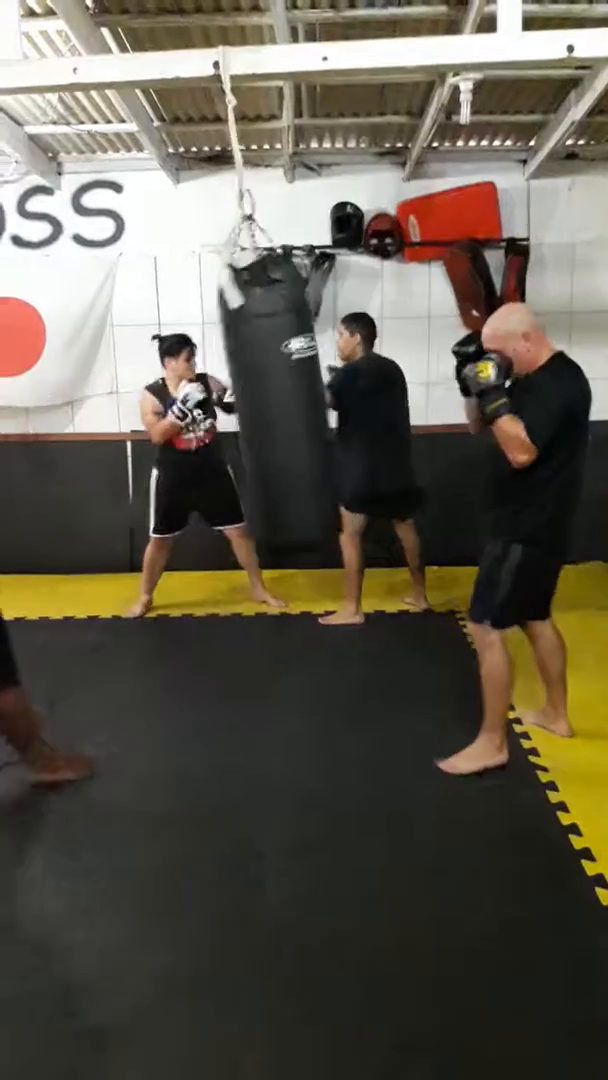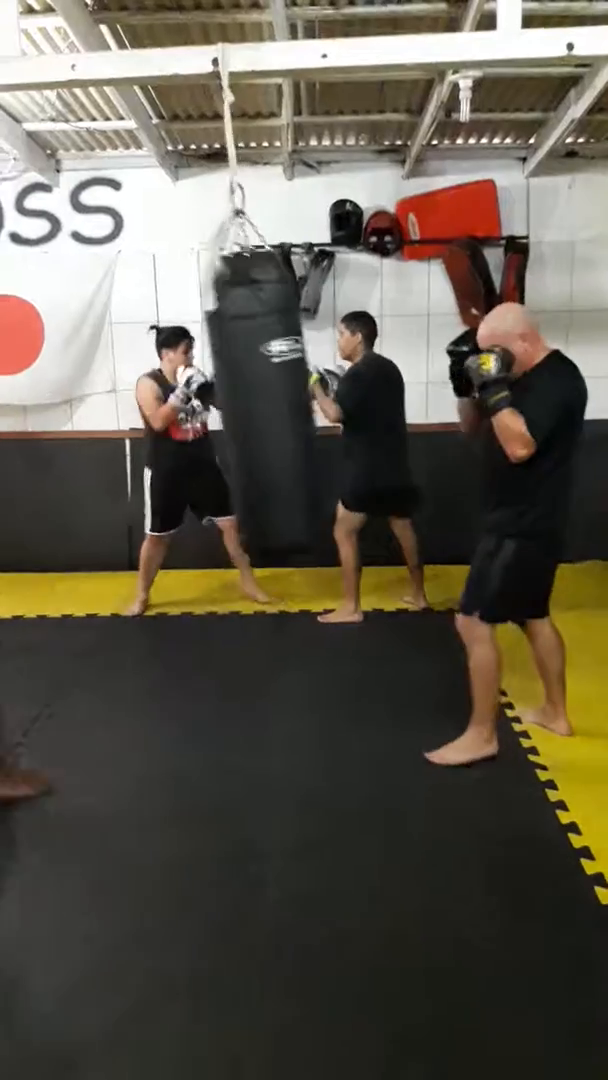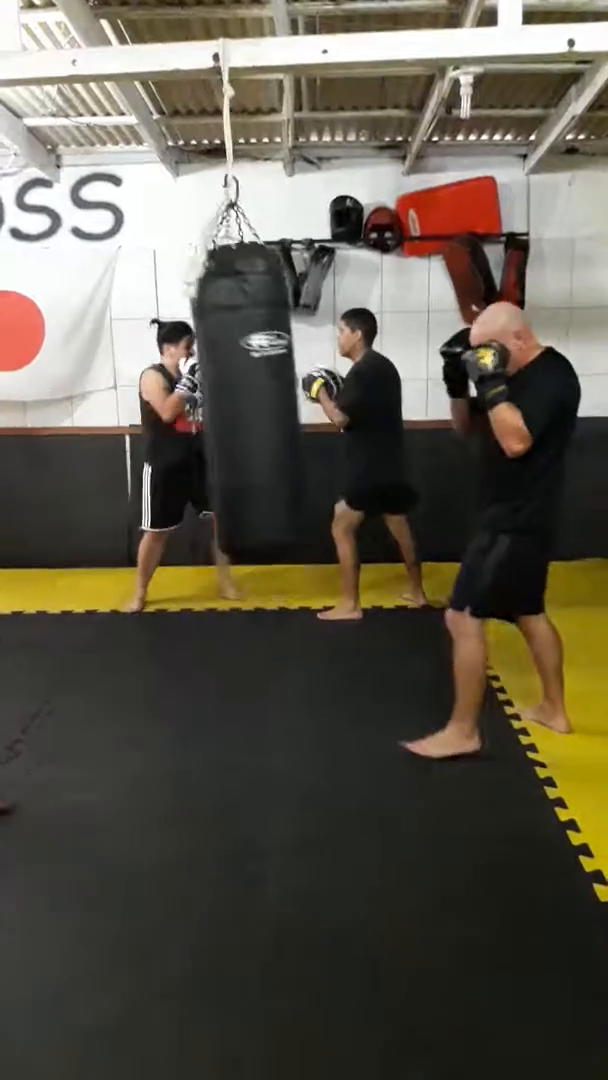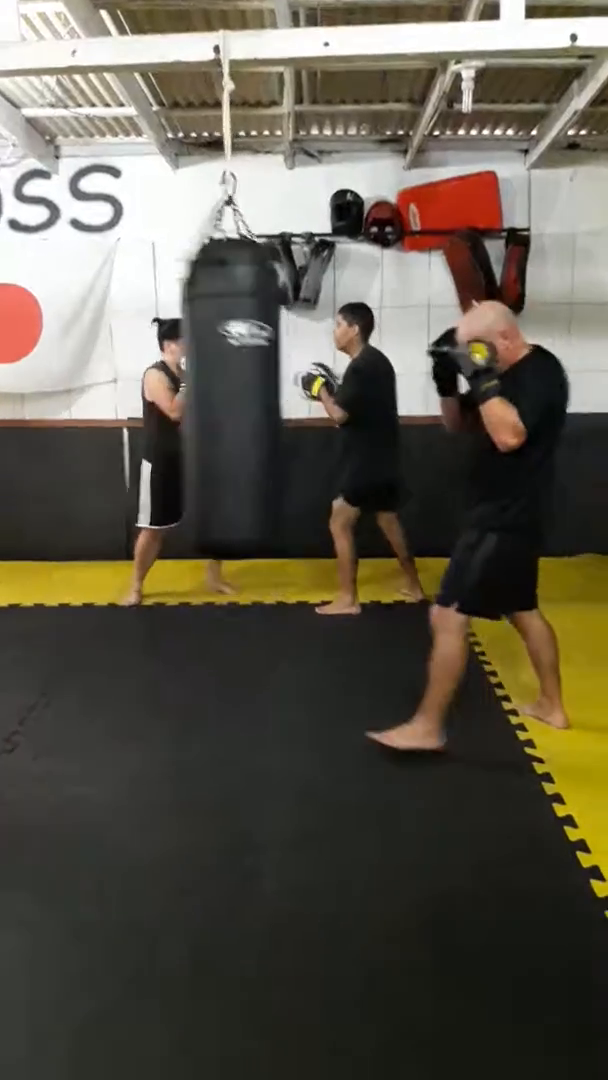
dt=0.1s
person 1, frame 1
left shoulder: (561, 382)
right shoulder: (531, 378)
left elbow: (521, 452)
right elbow: (483, 429)
left wrist: (493, 393)
right wrist: (473, 384)
left hip: (527, 530)
right hip: (536, 526)
left knee: (484, 630)
right knee: (535, 618)
left ankle: (491, 742)
right ankle: (555, 714)
person 1, frame 2
left shoulder: (557, 380)
right shoulder: (527, 376)
left elbow: (519, 446)
right elbow: (474, 427)
left wrist: (493, 387)
right wrist: (466, 383)
left hip: (521, 526)
right hip: (529, 523)
left knee: (474, 623)
right knee: (533, 616)
left ankle: (481, 734)
right ankle: (555, 713)
person 1, frame 3
left shoulder: (552, 375)
right shoulder: (519, 373)
left elbow: (516, 442)
right elbow: (468, 427)
left wrist: (493, 381)
right wrist: (458, 380)
left hip: (516, 523)
right hip: (524, 519)
left knee: (463, 621)
right knee: (530, 615)
left ankle: (462, 730)
right ankle: (554, 710)
person 1, frame 4
left shoulder: (541, 373)
right shoulder: (506, 372)
left elbow: (509, 436)
right elbow: (458, 424)
left wrist: (483, 377)
right wrist: (446, 378)
left hip: (503, 521)
right hip: (511, 518)
left knee: (447, 617)
right knee: (524, 610)
left ankle: (427, 726)
right ankle: (551, 705)
person 2, frame 1
left shoulder: (353, 372)
right shoulder: (391, 369)
left elbow: (326, 403)
left hip: (366, 470)
right hip: (396, 466)
left knee: (349, 535)
right knee: (406, 528)
left ankle: (352, 609)
right ankle: (420, 596)
person 2, frame 2
left shoulder: (359, 373)
right shoulder: (389, 369)
left elbow: (335, 413)
left wrist: (315, 386)
right wrist: (334, 389)
left hip: (366, 470)
right hip: (393, 465)
left knee: (344, 533)
right knee: (403, 527)
left ankle: (351, 607)
right ankle: (419, 594)
person 2, frame 3
left shoulder: (362, 372)
right shoulder: (384, 366)
left elbow: (340, 418)
left wrist: (321, 392)
right wrist: (336, 392)
left hip: (367, 465)
right hip: (389, 462)
left knee: (342, 530)
right knee: (399, 527)
left ankle: (350, 604)
right ankle: (417, 591)
person 2, frame 4
left shoulder: (360, 368)
right shoulder: (378, 361)
left elbow: (339, 414)
left wrist: (321, 390)
right wrist: (334, 389)
left hip: (363, 462)
right hip: (382, 459)
left knee: (340, 525)
right knee: (388, 521)
left ankle: (348, 599)
right ankle: (414, 586)
person 3, frame 1
left shoulder: (205, 382)
right shoulder: (152, 396)
left elbow: (232, 401)
right elbow: (157, 435)
right wrist: (180, 407)
left hip: (212, 472)
right hip: (172, 478)
left knee: (238, 531)
right knee: (160, 539)
left ankle: (258, 589)
right ankle: (144, 598)
person 3, frame 2
left shoulder: (194, 377)
right shoulder: (148, 384)
right elbow: (159, 421)
left wrist: (209, 393)
right wrist: (182, 391)
left hip: (203, 466)
right hip: (165, 472)
left knee: (230, 523)
right knee: (156, 536)
left ankle: (248, 582)
right ankle: (142, 594)
person 3, frame 3
left shoulder: (189, 373)
right shoulder: (153, 377)
left elbow: (199, 409)
right elbow: (167, 413)
right wrist: (187, 381)
left hip: (198, 460)
right hip: (164, 467)
right knee: (156, 533)
left ankle: (225, 579)
right ankle: (139, 592)
person 3, frame 4
left shoulder: (186, 373)
right shoulder: (156, 376)
right elbow: (175, 412)
right hip: (162, 464)
right knee: (154, 529)
left ankle: (214, 578)
right ankle: (136, 585)
